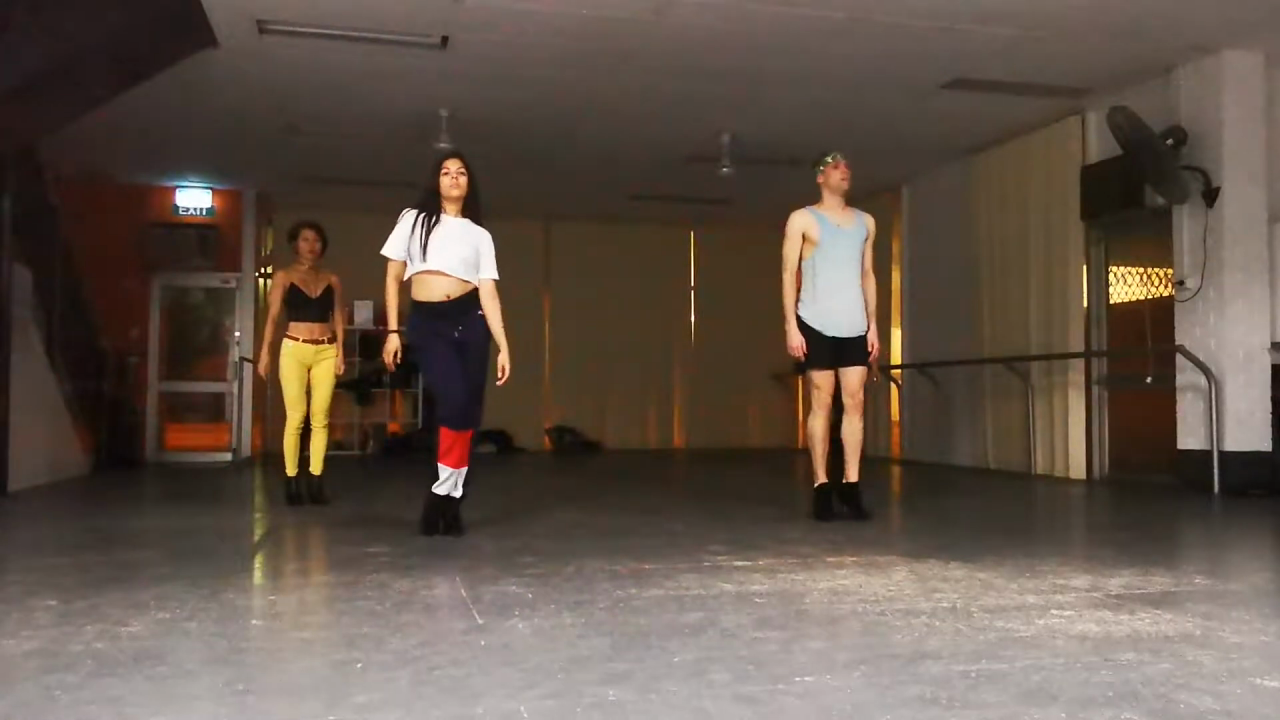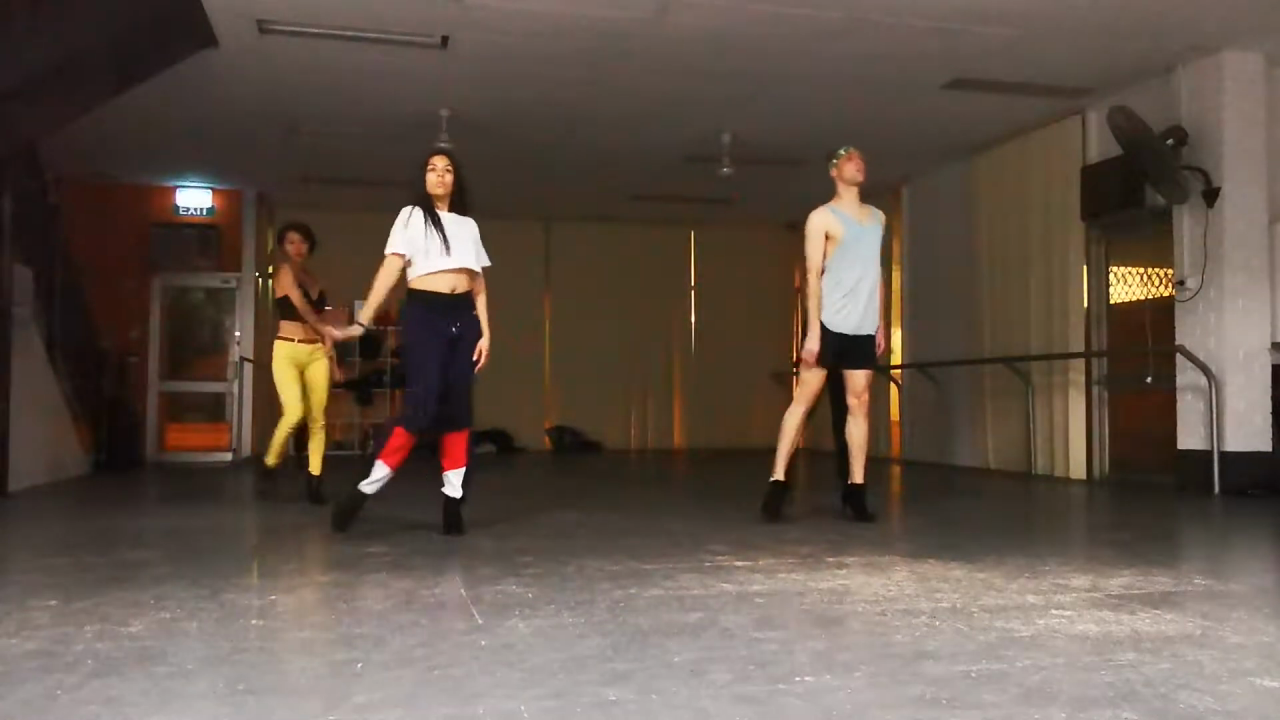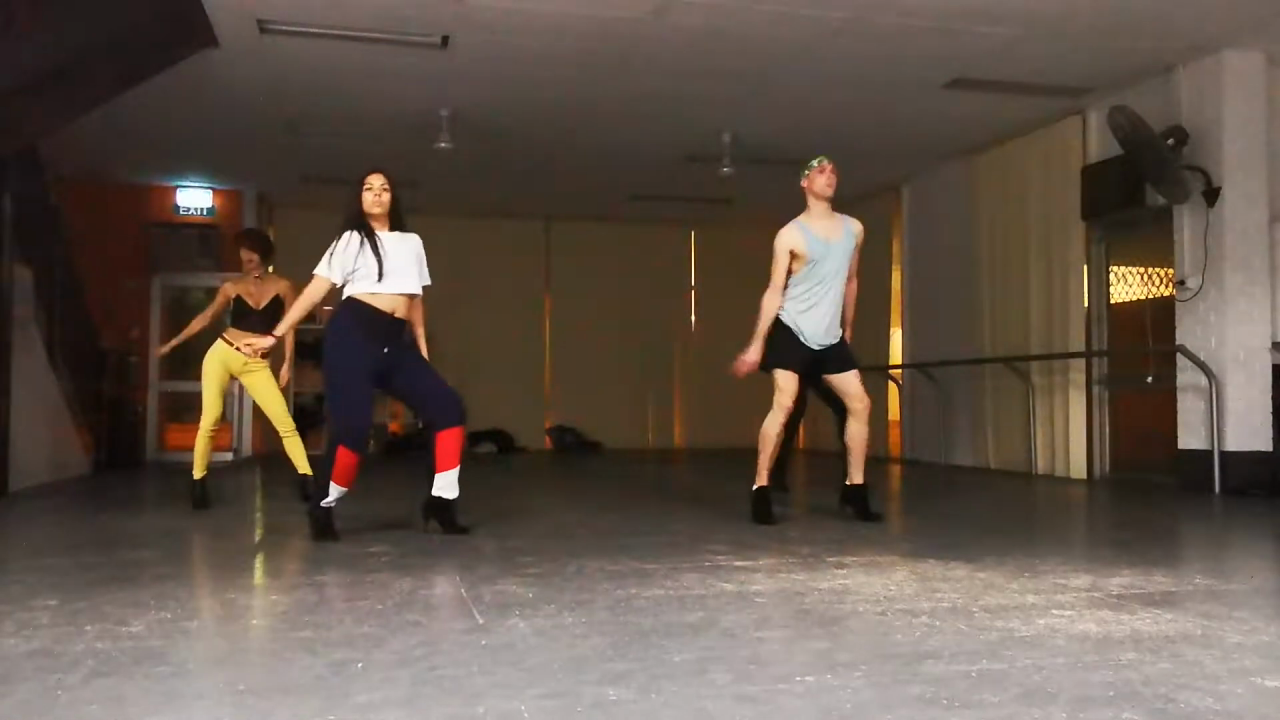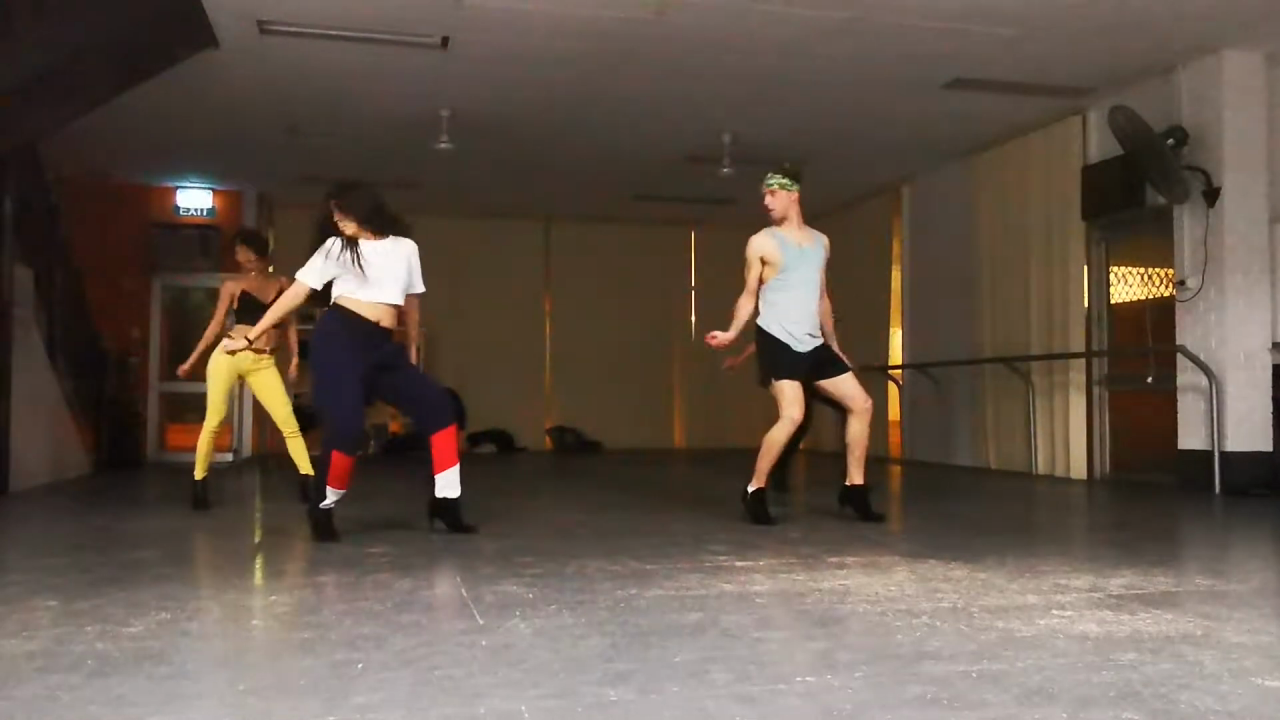
dt=1s
person 1, frame 1
left shoulder: (480, 235)
right shoulder: (413, 220)
left elbow: (488, 292)
right elbow: (393, 277)
left wrist: (503, 347)
right wrist: (393, 331)
left hip: (470, 320)
right hip: (426, 323)
left knee: (469, 411)
right knee: (454, 403)
left ankle: (451, 498)
right ankle: (441, 491)
person 1, frame 2
left shoulder: (469, 226)
right shoulder: (412, 216)
left elbow: (479, 283)
right elbow: (389, 270)
left wrist: (486, 331)
right wrist: (362, 321)
left hip: (463, 318)
right hip: (424, 313)
left knee: (458, 408)
right knee: (422, 405)
left ankle: (452, 500)
right ankle: (365, 490)
person 1, frame 3
left shoulder: (412, 242)
right shoulder: (351, 239)
right elbow: (316, 289)
left wrist: (424, 356)
right wrist: (276, 335)
left hip: (395, 341)
right hip: (352, 334)
left knee: (446, 406)
right knee: (354, 425)
left ankle: (441, 500)
right ankle: (322, 507)
person 1, frame 4
left shoulder: (405, 247)
right shoulder: (336, 248)
left elbow: (410, 306)
right elbow: (296, 292)
left wrist: (412, 358)
right wrist: (250, 337)
left hip: (382, 348)
right hip: (338, 340)
left knee: (437, 405)
right knee: (346, 428)
left ankle: (445, 502)
right ankle: (321, 509)
person 2, frame 1
left shoulder: (865, 222)
right shoulder: (802, 220)
left elbow: (868, 275)
right elbow: (789, 274)
left wrist: (873, 324)
right wrist: (791, 325)
left hip: (854, 327)
right hip: (816, 325)
left knee: (854, 403)
right knee: (821, 403)
left ankle: (851, 485)
right ankle: (822, 486)
person 2, frame 2
left shoulder: (877, 217)
right shoulder: (822, 218)
right elbow: (813, 276)
left wrist: (879, 324)
right wrist: (814, 330)
left hip: (863, 327)
right hip: (828, 324)
left knee: (859, 404)
right knee: (805, 398)
left ankle: (855, 489)
right ankle: (778, 482)
person 2, frame 3
left shoulder: (854, 229)
right shoulder: (789, 235)
right elbow: (774, 292)
left wrist: (848, 327)
right wrist: (756, 344)
left hip: (831, 337)
right hip: (792, 332)
left knee: (859, 405)
right knee: (783, 405)
left ankle: (855, 489)
right ankle: (760, 489)
person 2, frame 4
left shoulder: (821, 242)
right shoulder: (761, 243)
right elbow: (748, 295)
left wrist: (833, 343)
right wrist: (732, 332)
left hip: (812, 342)
right hip: (776, 341)
left knee: (860, 404)
right knee: (793, 414)
left ankle: (854, 489)
right ankle: (755, 490)
person 3, frame 1
left shoulder: (331, 279)
right shoulder: (284, 277)
left elbow: (338, 318)
right elbow: (273, 316)
left wrist: (340, 353)
right wrist: (264, 352)
left hip: (326, 351)
right hip: (294, 349)
left knee: (321, 418)
right knee: (296, 416)
left ankle: (315, 481)
right ankle: (292, 480)
person 3, frame 2
left shoulder: (312, 277)
right shoulder: (284, 271)
right elbow: (301, 305)
left wrist: (331, 359)
right wrist: (324, 332)
left hip: (317, 351)
right hip: (287, 350)
left knee: (317, 419)
right knee: (294, 414)
left ankle: (314, 481)
right ankle: (269, 465)
person 3, frame 3
left shoulder: (283, 286)
right shoulder: (231, 287)
right elbow: (206, 316)
left wrist: (287, 363)
right wrist: (172, 344)
left hip: (257, 364)
right hip: (222, 354)
left knee: (285, 422)
right knee: (210, 421)
left ankle: (307, 480)
right ankle: (198, 482)
person 3, frame 4
left shoulder: (282, 283)
right shoulder: (232, 285)
left elbow: (290, 323)
right elbow: (216, 324)
left wrist: (294, 358)
right wrist: (192, 359)
left hip: (262, 362)
right hip: (228, 355)
left knee: (288, 422)
right knee: (213, 421)
left ankle: (309, 479)
right ankle: (199, 482)
